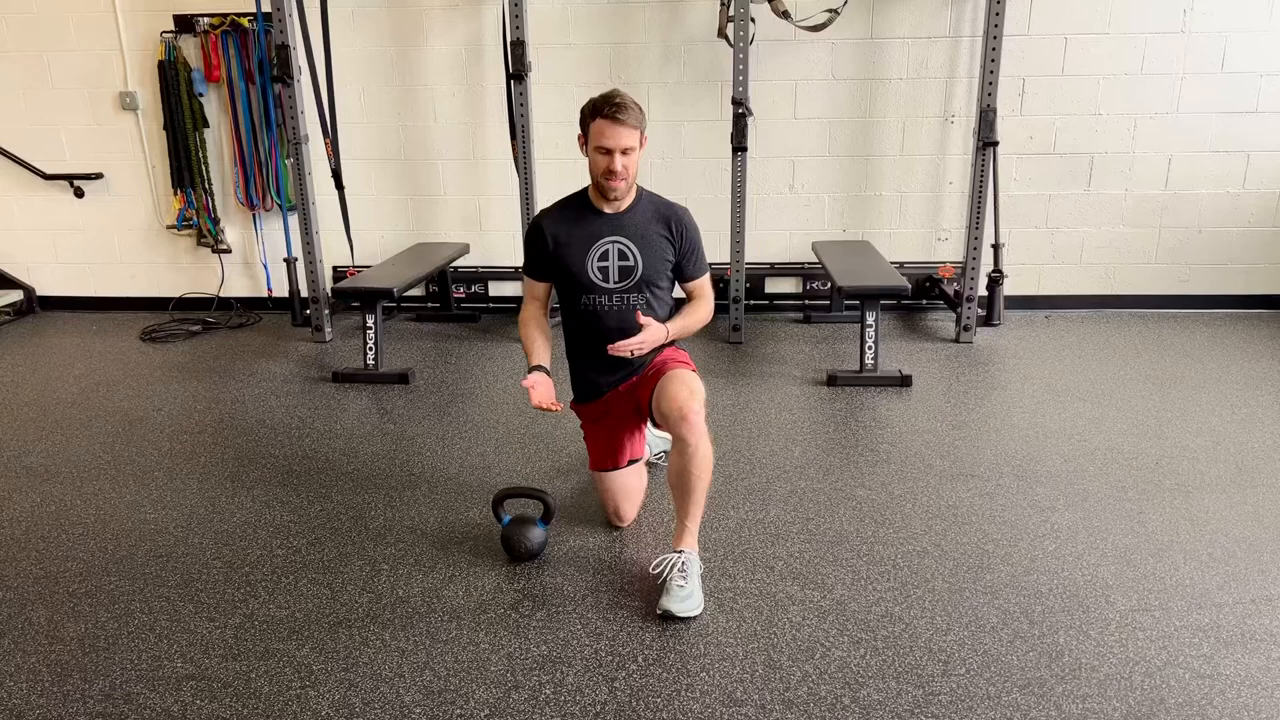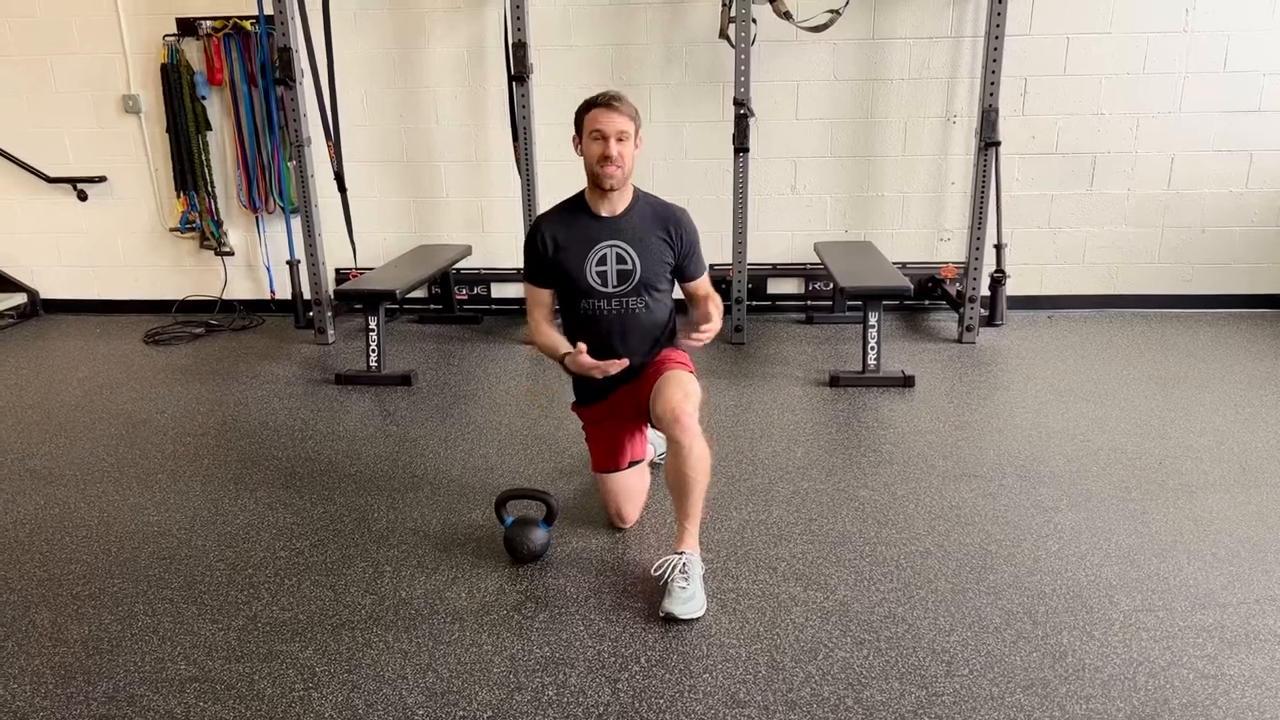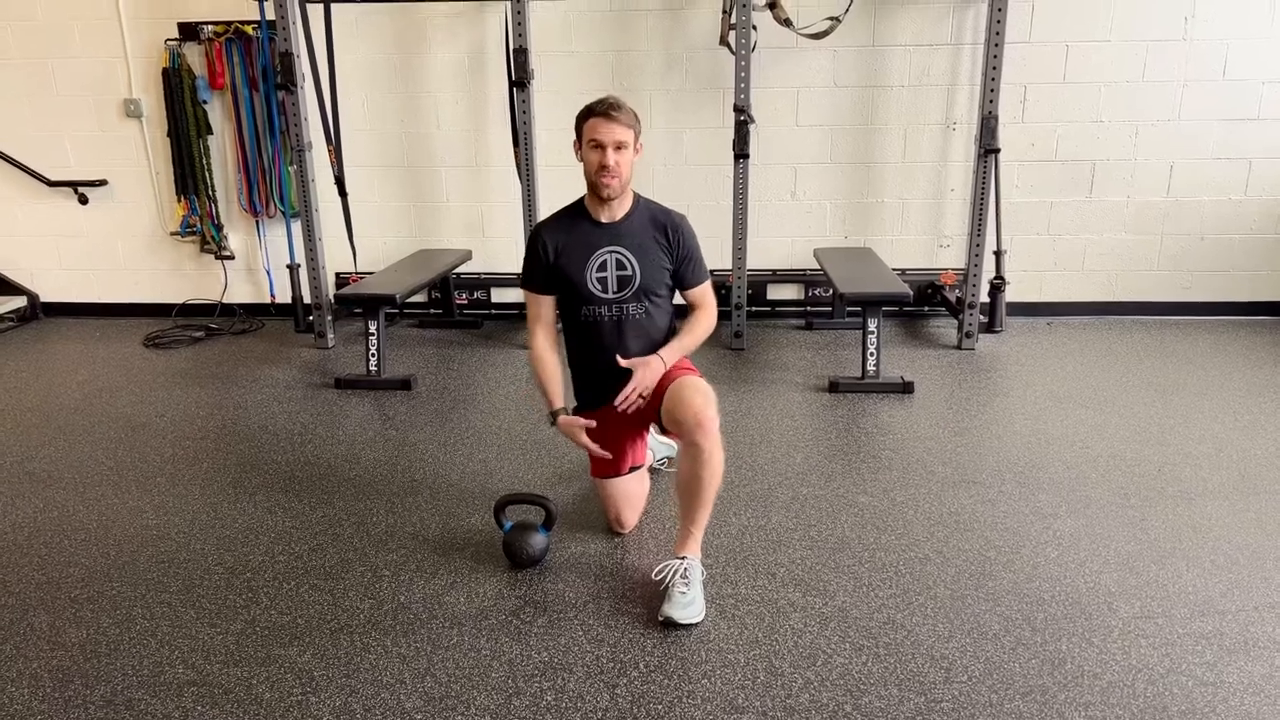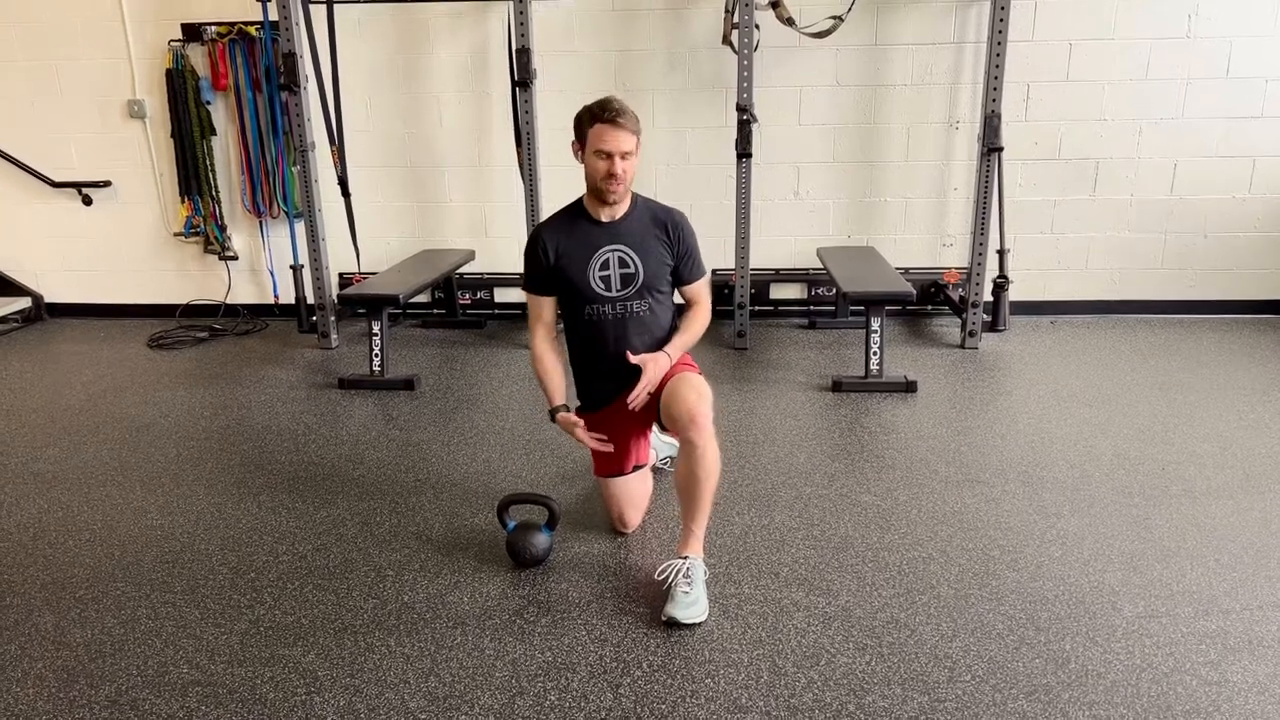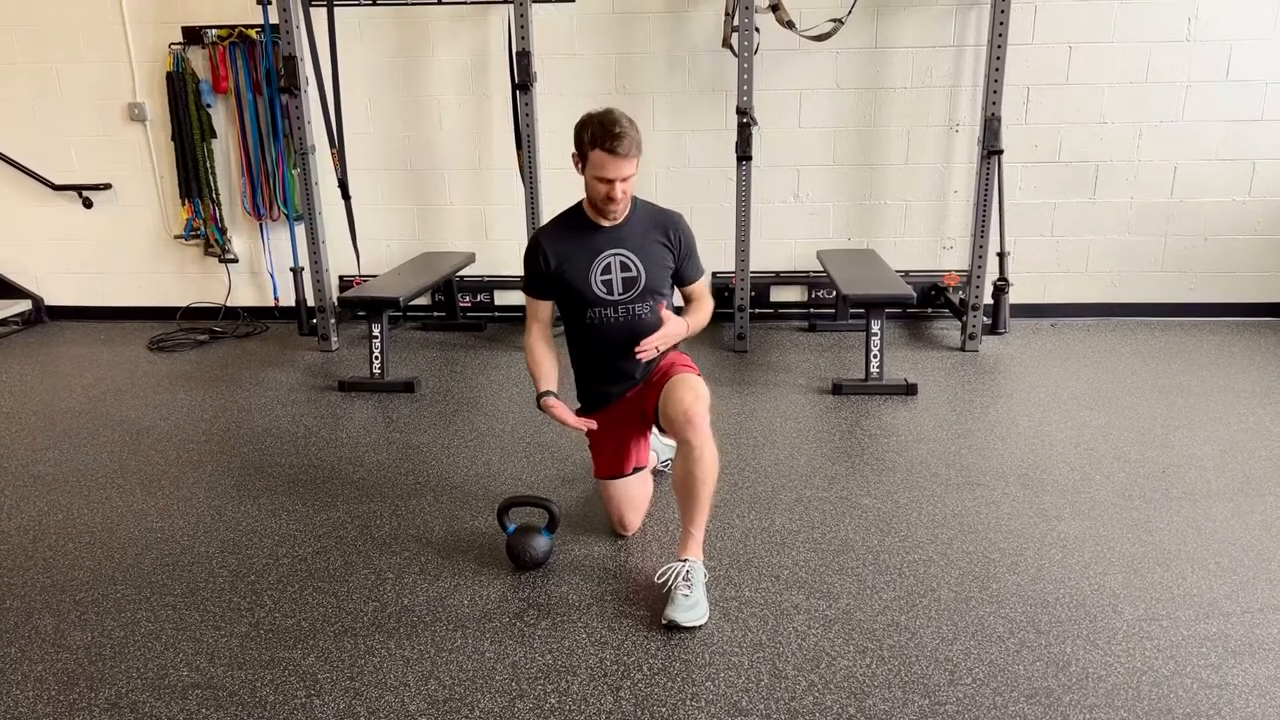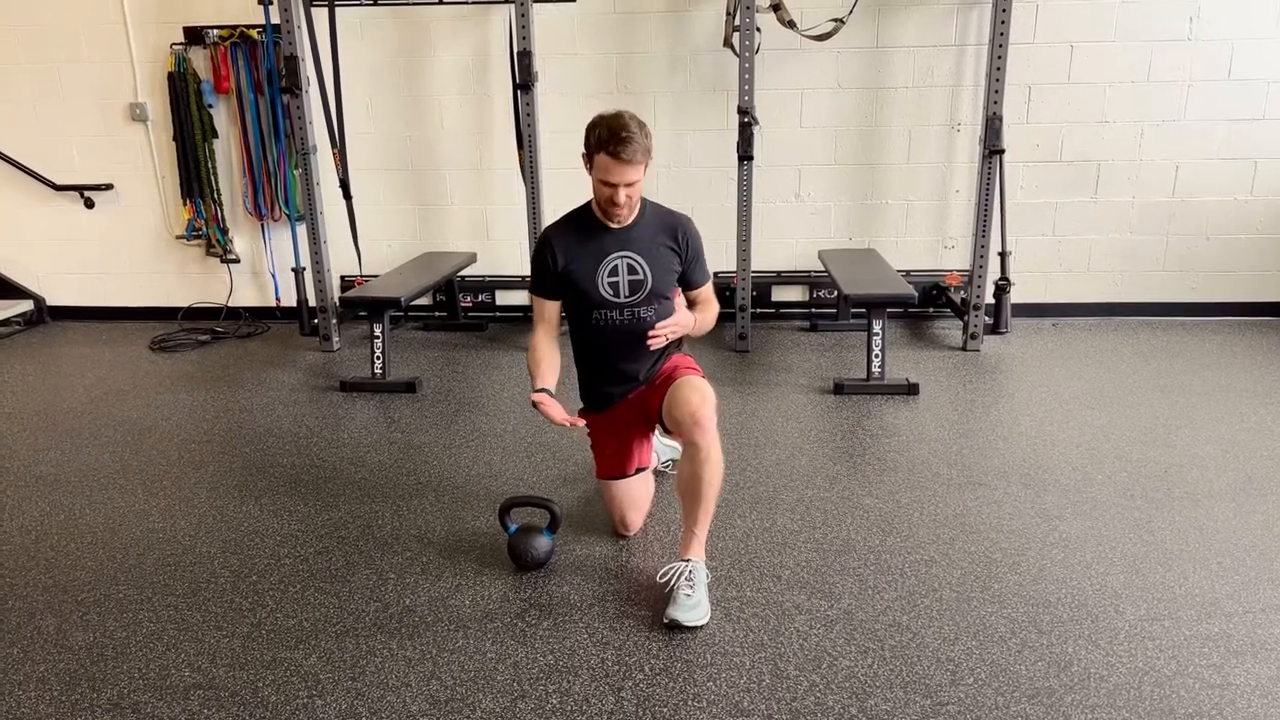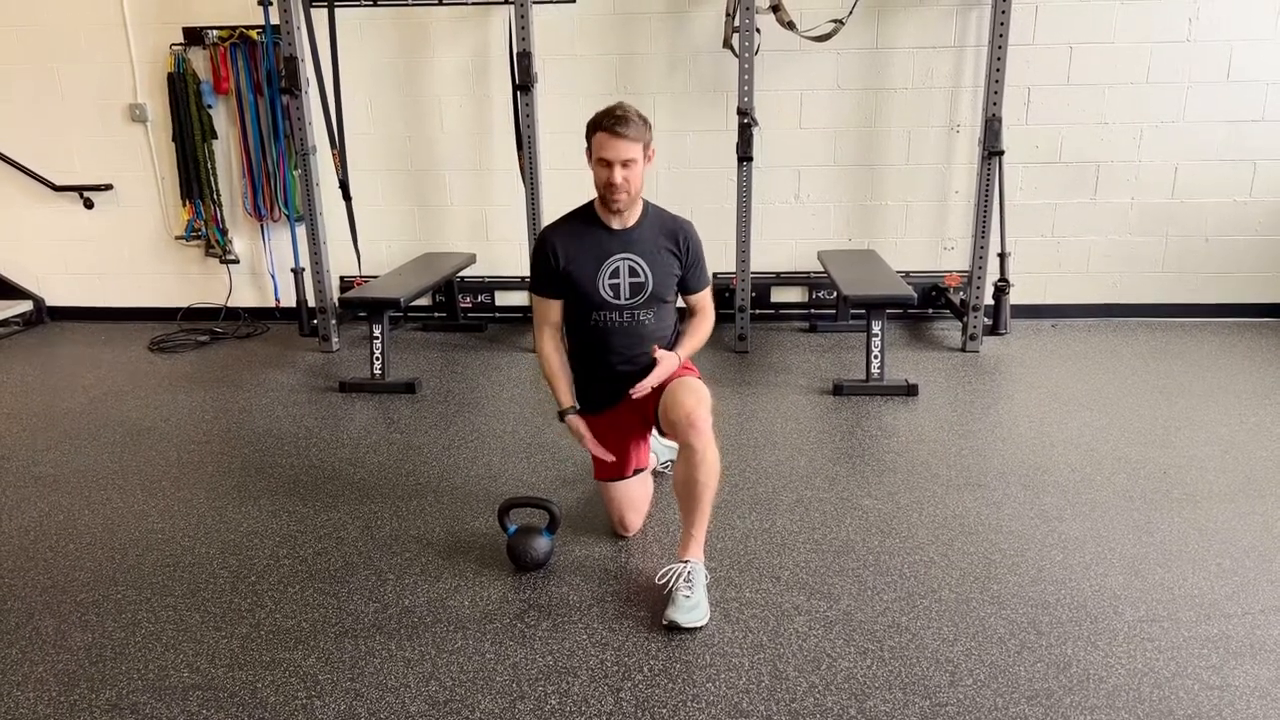
dt=0.5s
person 1, frame 1
left shoulder: (673, 220)
right shoulder: (551, 226)
left elbow: (703, 301)
right elbow: (535, 304)
left wrist: (663, 331)
right wrist: (538, 368)
left hip: (659, 361)
right hip: (596, 384)
left knee: (687, 415)
right knee: (621, 515)
left ankle: (686, 552)
right ankle: (645, 442)
person 1, frame 2
left shoulder: (671, 221)
right shoulder: (550, 230)
left elbow: (702, 292)
right elbow: (538, 314)
left wrist: (711, 317)
right wrist: (566, 356)
left hip: (661, 362)
right hip: (599, 385)
left knee: (681, 418)
right knee: (623, 517)
left ankle: (687, 553)
right ankle: (644, 443)
person 1, frame 3
left shoulder: (670, 227)
right shoulder: (550, 237)
left elbow: (705, 310)
right elbow: (541, 331)
left wrist: (661, 360)
right wrist: (559, 411)
left hip: (661, 371)
right hip: (599, 393)
left knee: (702, 422)
right knee: (623, 521)
left ankle: (688, 558)
right ankle: (648, 446)
person 1, frame 4
left shoulder: (669, 224)
right shoulder: (550, 239)
left elbow: (700, 304)
right elbow: (542, 330)
left wrist: (666, 355)
right wrist: (559, 408)
left hip: (663, 368)
right hip: (602, 393)
left knee: (695, 417)
right knee: (626, 522)
left ankle: (691, 557)
right ankle: (650, 446)
person 1, frame 5
left shoulder: (668, 227)
right shoulder: (550, 243)
left elbow: (702, 301)
right elbow: (539, 326)
left wrist: (681, 327)
right wrist: (546, 392)
left hip: (663, 367)
right hip: (603, 394)
left knee: (691, 418)
right knee: (626, 524)
left ankle: (690, 561)
right ankle: (651, 448)
person 1, frame 6
left shoulder: (677, 230)
right shoulder: (557, 243)
left elbow: (708, 307)
right elbow: (545, 327)
left wrist: (688, 321)
right wrist: (543, 389)
left hip: (668, 369)
right hip: (606, 395)
left knee: (699, 419)
right knee: (627, 525)
left ankle: (692, 560)
right ankle: (653, 449)
person 1, frame 7
left shoulder: (677, 234)
right shoulder: (557, 241)
left elbow: (703, 312)
right elbow: (548, 333)
left wrist: (675, 356)
right wrist: (569, 412)
left hip: (664, 374)
right hip: (602, 395)
left knee: (694, 420)
right knee: (626, 525)
left ankle: (691, 562)
right ankle: (649, 450)
